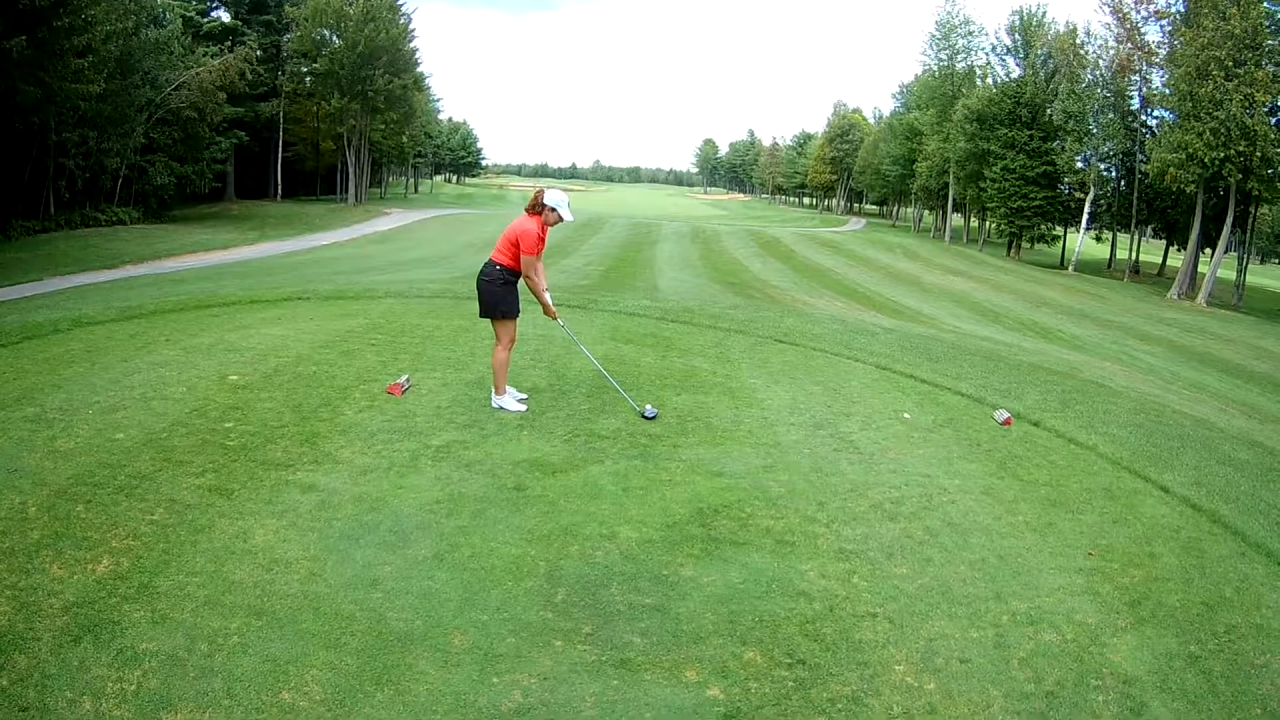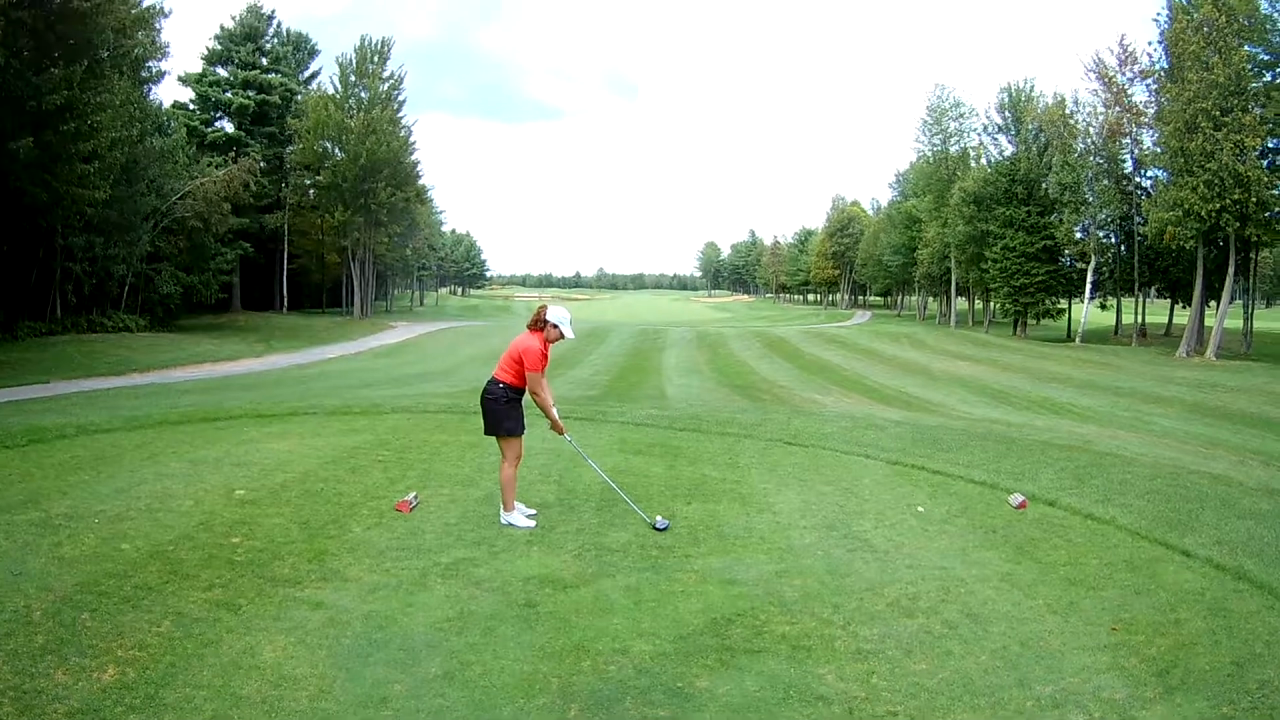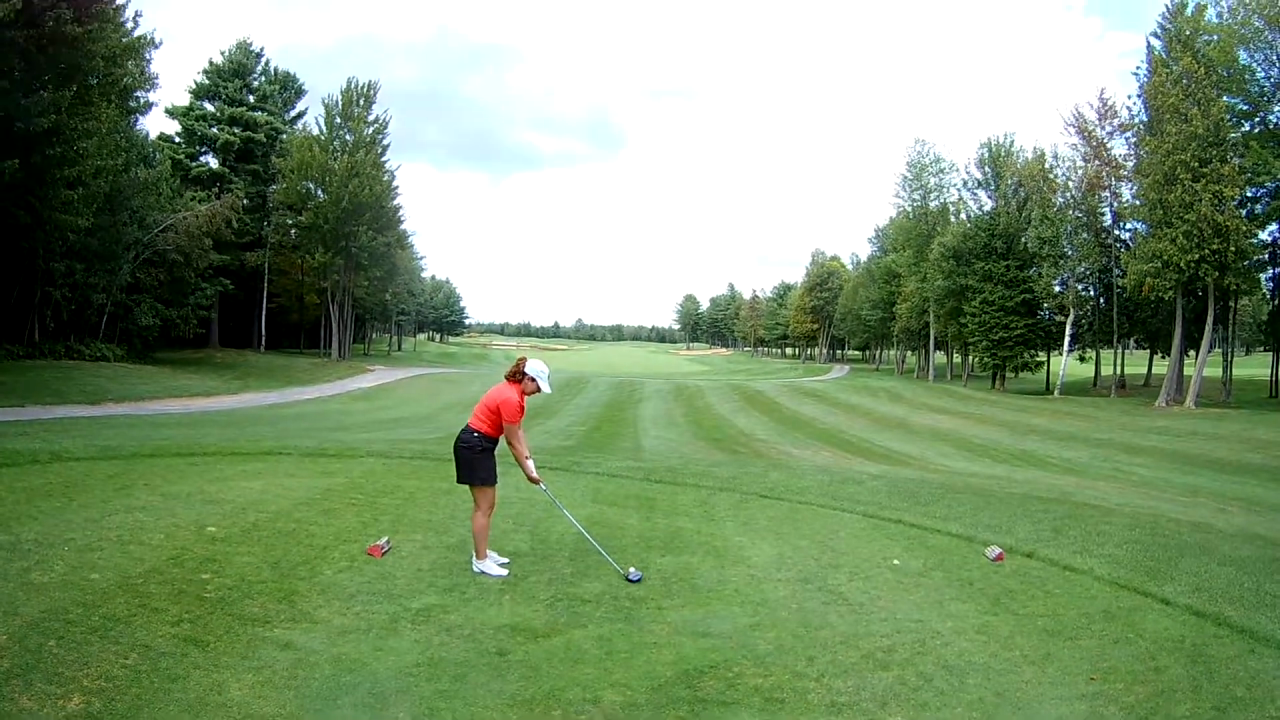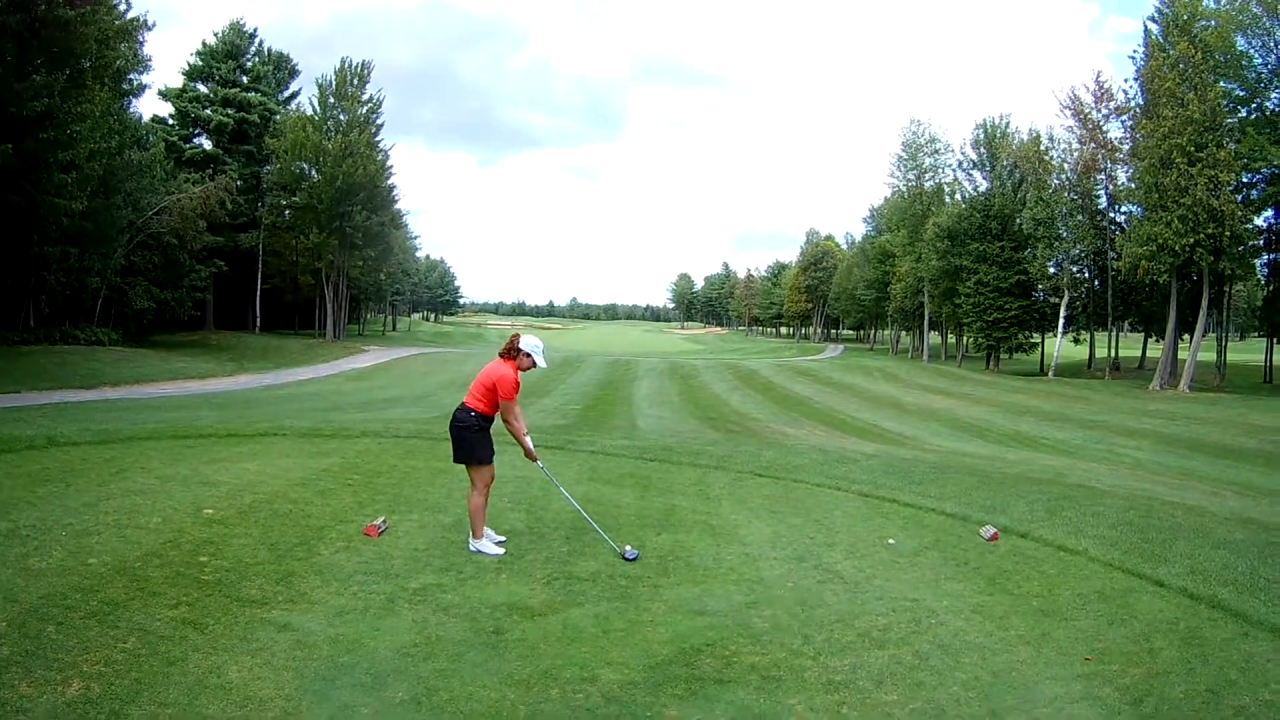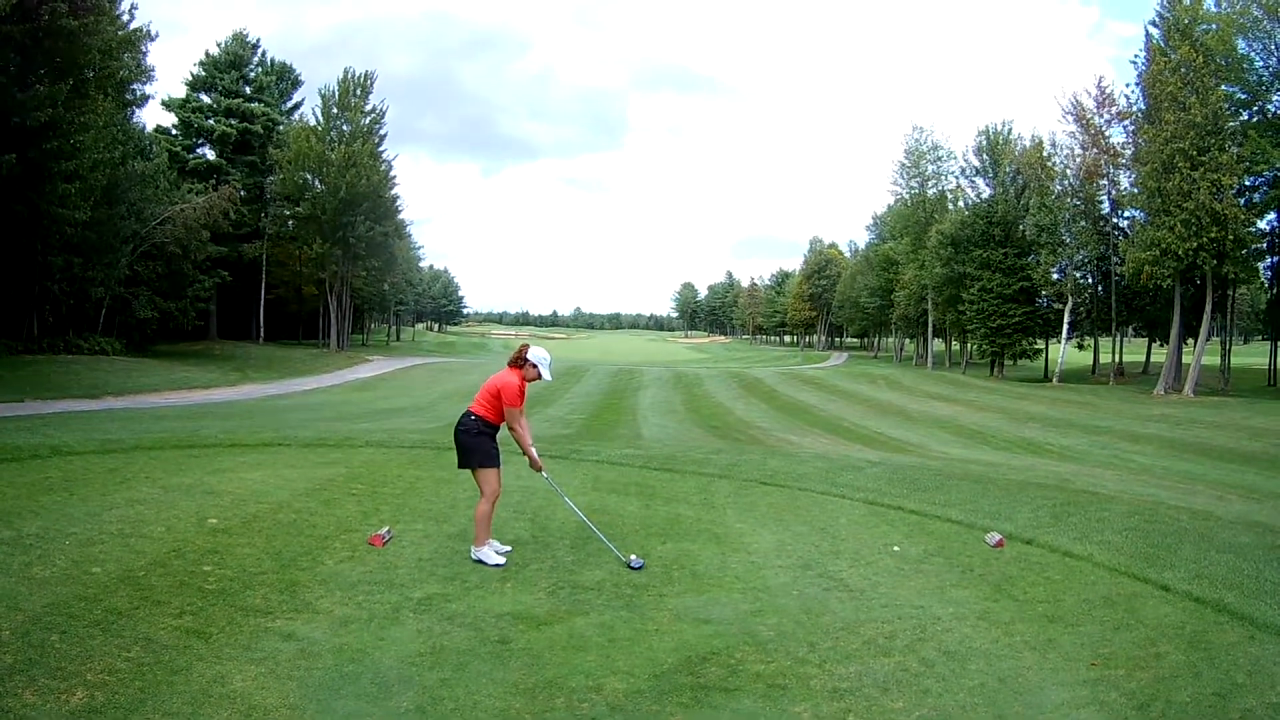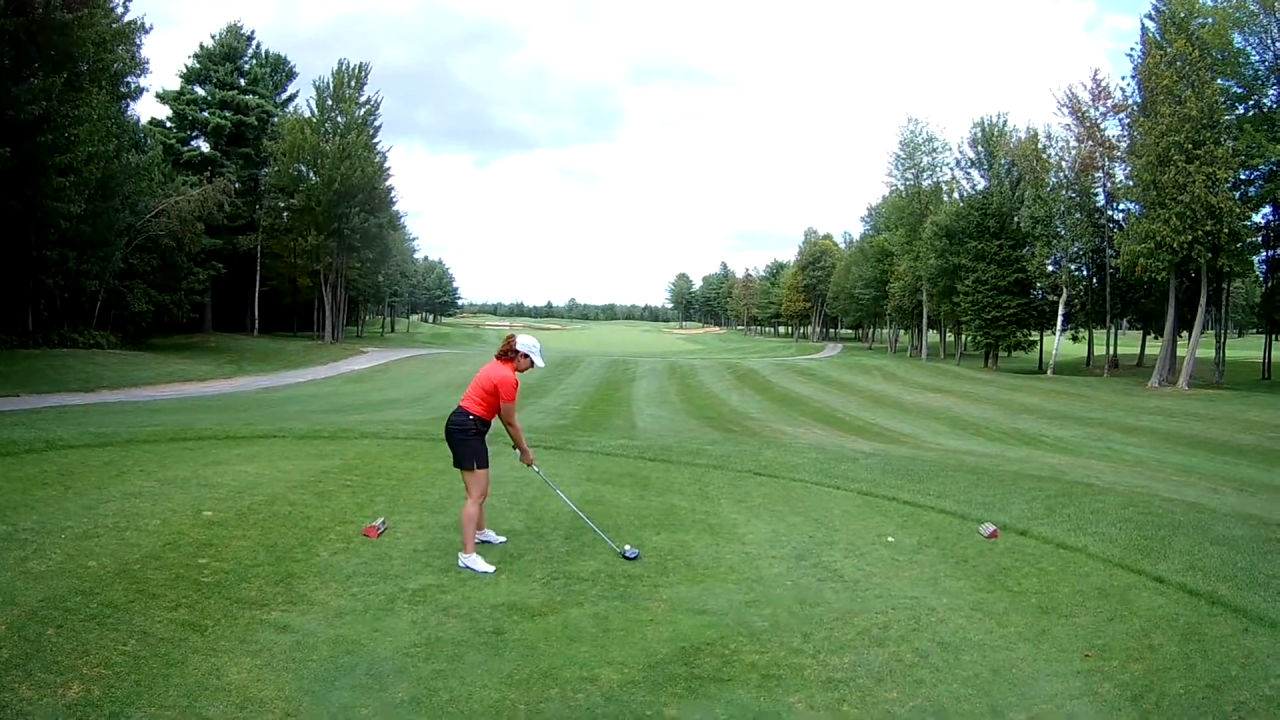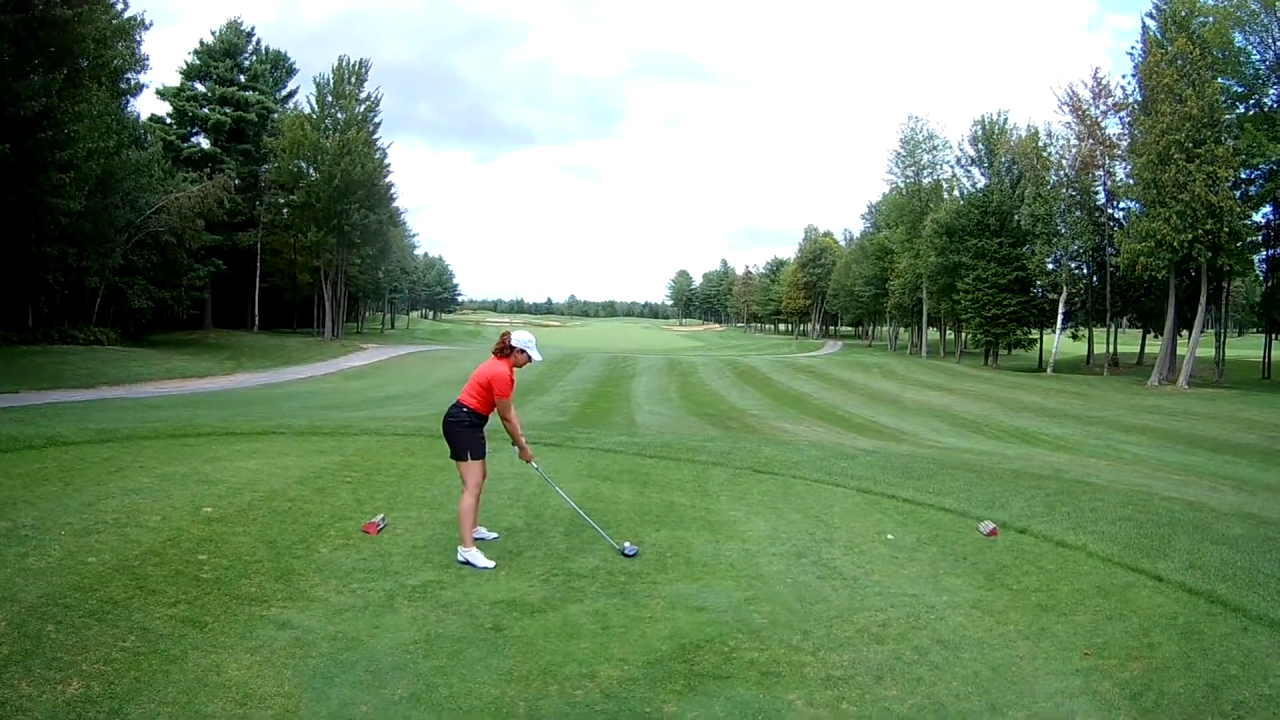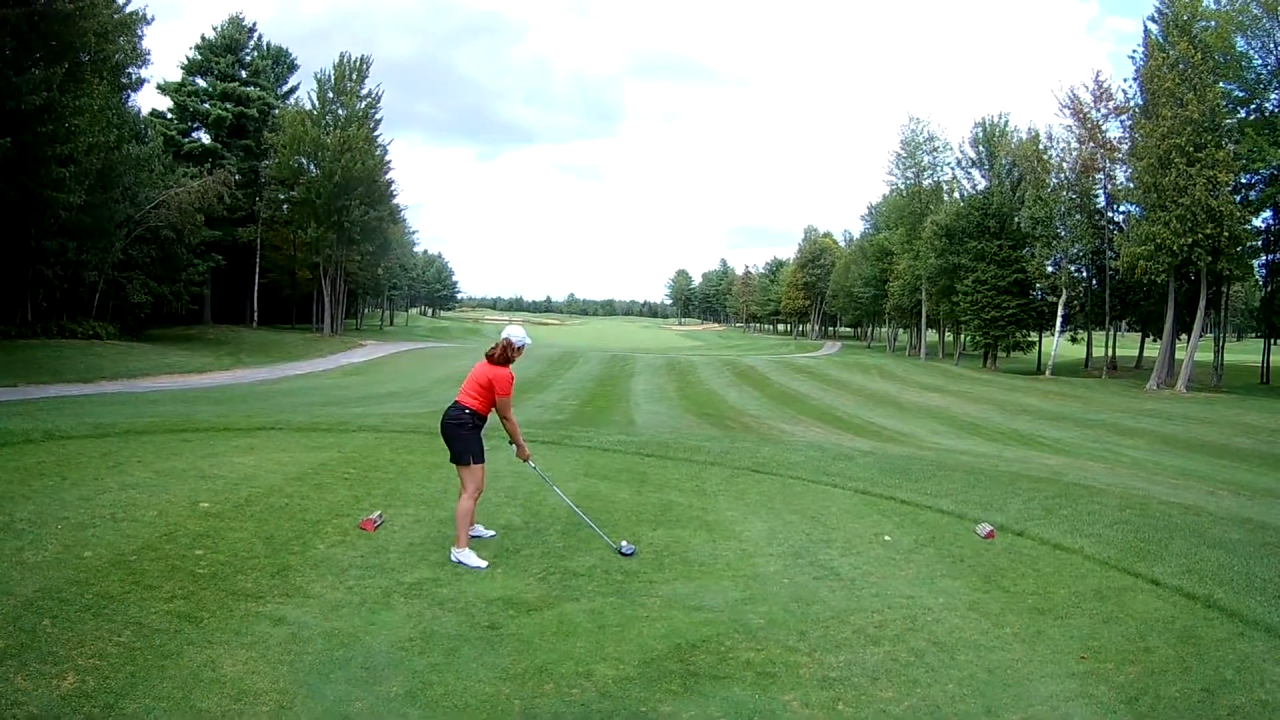
dt=0.5s
person 1, frame 1
left shoulder: (540, 225)
right shoulder: (529, 230)
left elbow: (538, 262)
right elbow: (528, 274)
left wrist: (546, 293)
right wrist: (545, 304)
left hip: (505, 279)
right hip: (496, 280)
left knee: (507, 339)
right knee: (505, 341)
left ankle: (501, 388)
right ankle: (499, 396)
person 1, frame 2
left shoulder: (541, 341)
right shoulder: (532, 347)
left elbow: (542, 379)
right elbow: (535, 391)
left wrist: (553, 409)
right wrist: (553, 420)
left hip: (509, 397)
right hip: (500, 397)
left knee: (513, 456)
right knee: (511, 458)
left ankle: (510, 504)
right ankle: (508, 513)
person 1, frame 3
left shoulder: (515, 391)
right shoulder: (510, 399)
left elbow: (518, 430)
right elbow: (512, 443)
left wrist: (529, 460)
right wrist: (528, 473)
left hip: (480, 445)
right hip: (474, 446)
left knee: (486, 504)
right knee: (484, 506)
left ankle: (482, 552)
right ankle: (480, 561)
person 1, frame 4
left shoulder: (506, 366)
right shoulder: (506, 376)
left elbow: (514, 406)
right elbow: (508, 419)
left wrist: (526, 435)
right wrist: (526, 448)
left hip: (474, 422)
right hip: (471, 425)
left knee: (487, 479)
right knee: (481, 485)
left ankle: (480, 529)
right ankle: (477, 540)
person 1, frame 5
left shoulder: (517, 379)
right shoulder: (510, 383)
left elbow: (521, 417)
right elbow: (513, 427)
left wrist: (531, 448)
right wrist: (531, 457)
left hip: (483, 431)
right hip: (473, 432)
left knee: (493, 490)
right knee: (490, 492)
left ankle: (485, 541)
right ankle: (479, 548)
person 1, frame 6
left shoulder: (499, 366)
right shoulder: (507, 378)
left elbow: (503, 413)
right elbow: (510, 422)
left wrist: (519, 444)
right wrist: (525, 451)
left hip: (464, 425)
right hip: (467, 429)
left knee: (480, 486)
right knee: (477, 494)
left ankle: (480, 531)
right ankle: (467, 555)
person 1, frame 7
left shoulder: (502, 365)
right shoulder: (501, 374)
left elbow: (509, 408)
right elbow: (506, 417)
left wrist: (521, 437)
right wrist: (522, 447)
left hip: (469, 421)
right hip: (462, 423)
left knee: (478, 477)
right knee: (473, 486)
left ankle: (473, 528)
right ankle: (467, 548)
person 1, frame 8
left shoulder: (493, 362)
right shoulder: (502, 374)
left elbow: (503, 410)
right elbow: (506, 416)
left wrist: (517, 439)
right wrist: (521, 446)
left hip: (461, 420)
right hip: (463, 424)
left knee: (473, 481)
right knee: (473, 488)
left ankle: (470, 527)
right ankle: (460, 549)
